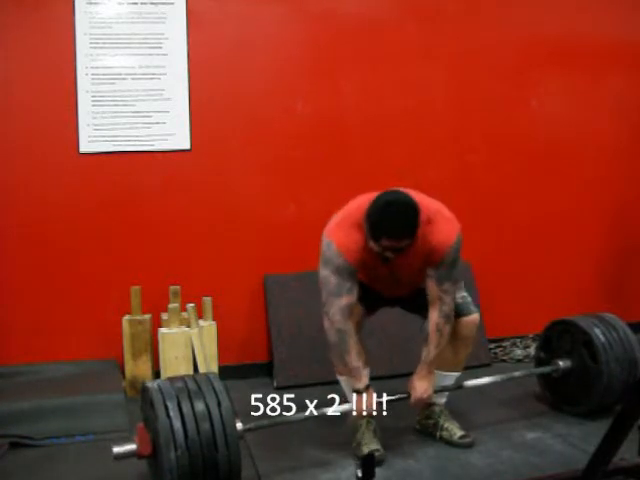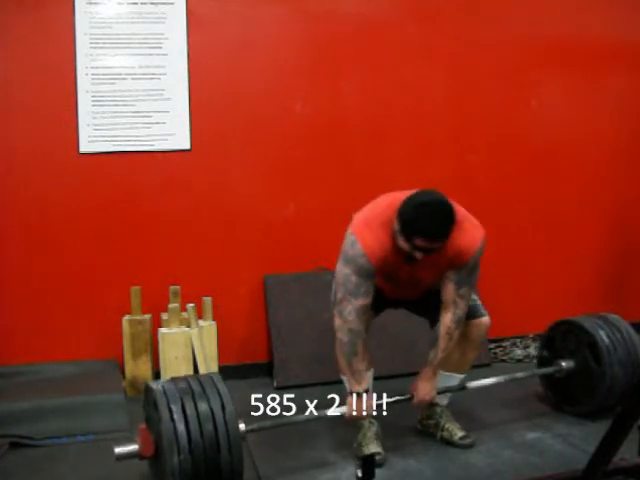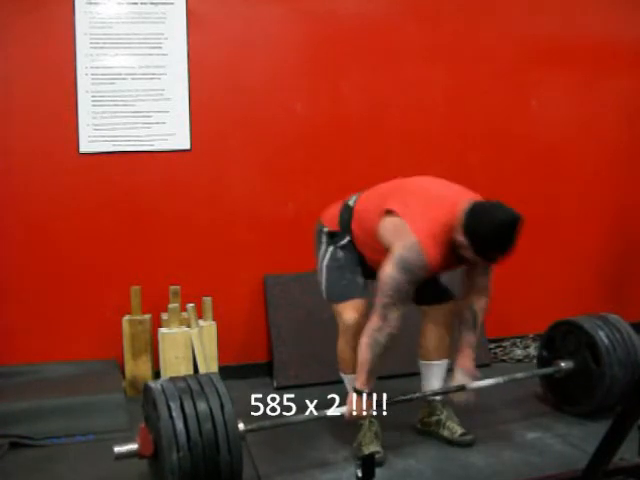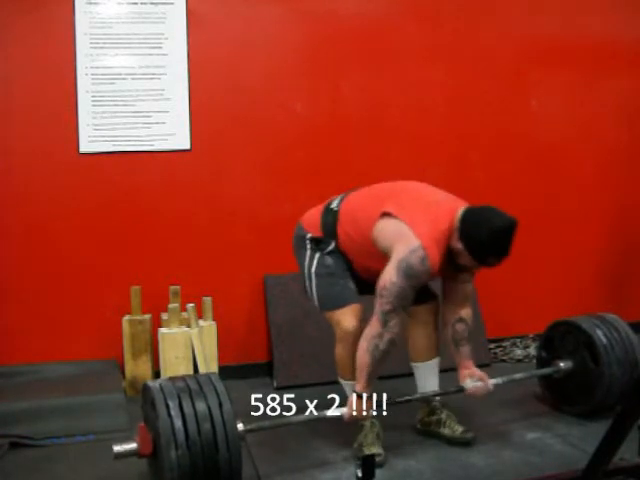
dt=0.4s
person 1, frame 1
left shoulder: (444, 232)
right shoulder: (342, 236)
left elbow: (440, 306)
right elbow: (336, 319)
left wrist: (425, 372)
right wrist: (360, 389)
left hip: (419, 280)
right hip: (364, 280)
left knee: (467, 321)
right knee: (344, 321)
left ankle: (433, 411)
right ankle: (365, 420)
person 1, frame 2
left shoulder: (469, 238)
right shoulder: (365, 236)
left elbow: (453, 311)
right elbow: (349, 319)
left wrist: (429, 374)
right wrist: (357, 389)
left hip: (426, 284)
right hip: (372, 278)
left knee: (477, 324)
right knee: (346, 324)
left ankle: (434, 412)
right ankle: (367, 422)
person 1, frame 3
left shoulder: (477, 229)
right shoulder: (419, 244)
left elbow: (476, 293)
right elbow: (385, 319)
left wrist: (466, 352)
right wrist: (361, 390)
left hip: (381, 242)
right hip: (342, 235)
left knee: (443, 308)
right knee: (353, 319)
left ankle: (432, 410)
right ankle: (366, 421)
person 1, frame 4
left shoulder: (466, 237)
right shoulder: (419, 250)
left elbow: (458, 306)
right elbow: (385, 325)
left wrist: (466, 365)
right wrist: (360, 394)
left hip: (368, 244)
right hip: (323, 238)
left knee: (425, 310)
right knee: (350, 328)
left ankle: (431, 411)
right ankle: (367, 423)
